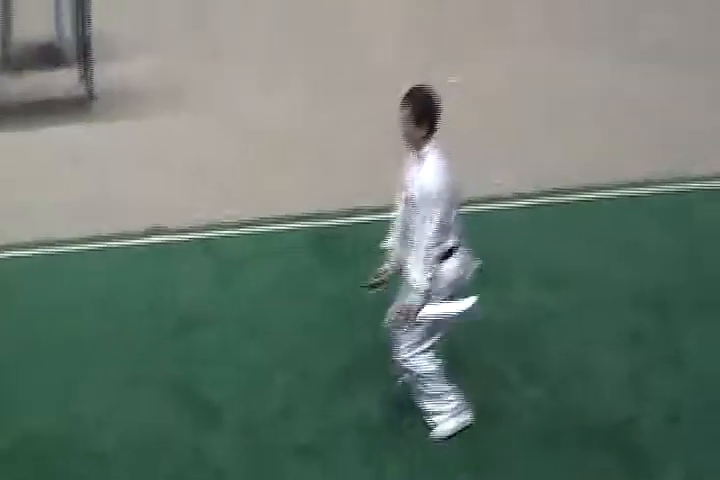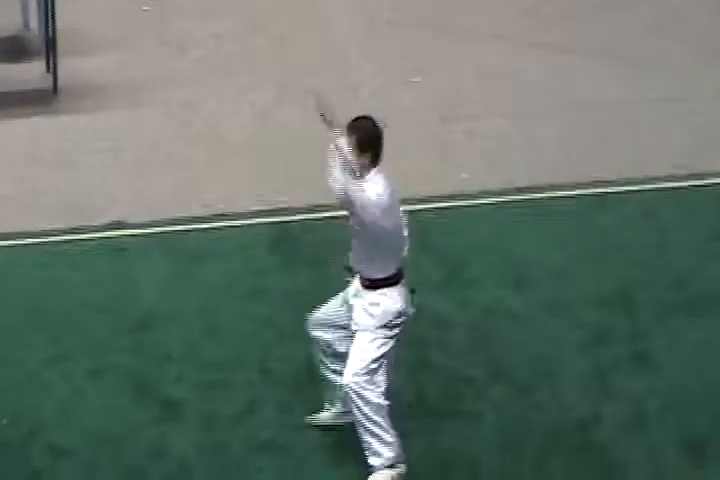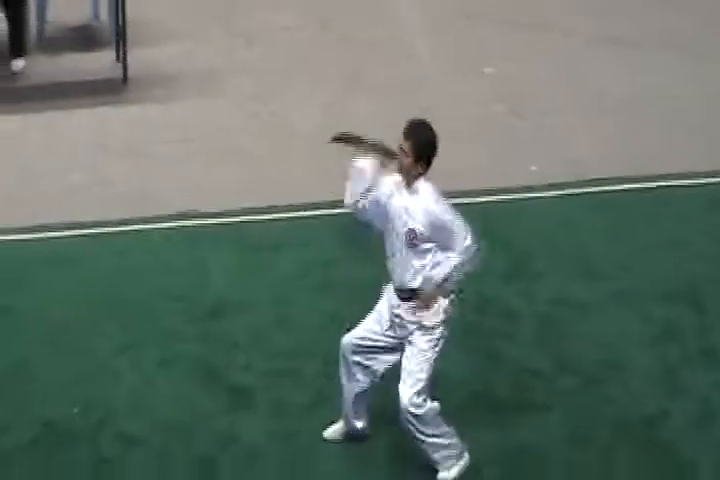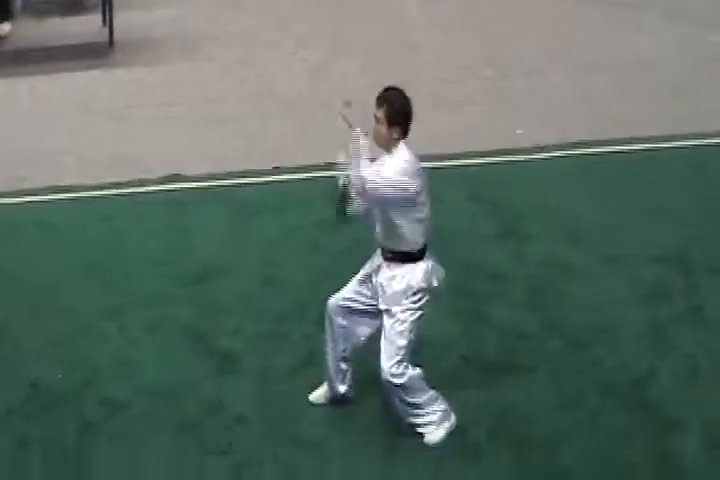
dt=0.4s
person 1, frame 1
left shoulder: (431, 176)
right shoulder: (416, 160)
left elbow: (426, 240)
left wrist: (413, 295)
right wrist: (392, 260)
left hip: (439, 268)
right hip: (425, 264)
left knee: (410, 348)
right knee: (396, 324)
left ankle: (453, 410)
right ankle: (418, 374)
person 1, frame 2
left shoulder: (375, 192)
right shoulder: (365, 183)
left elbow: (351, 197)
left wrist: (337, 149)
left hip: (383, 300)
right hip: (362, 288)
left knee: (359, 380)
right knee: (323, 327)
right ankle: (343, 406)
person 1, frame 3
left shoulder: (434, 206)
right shoulder: (390, 185)
left elbow: (466, 249)
right elbow: (356, 202)
left wrist: (436, 286)
right wrist: (366, 168)
left hip: (426, 308)
right hip: (396, 299)
left knee: (412, 399)
right knee: (354, 347)
right ankle: (353, 422)
person 1, frame 4
left shoulder: (402, 169)
right shoulder: (391, 159)
left elbow: (366, 190)
right elbow: (362, 200)
right wrist: (358, 181)
left hip: (407, 275)
right hip: (386, 262)
left knee: (393, 368)
right knee: (340, 307)
left ankle: (438, 417)
right ankle: (338, 385)
